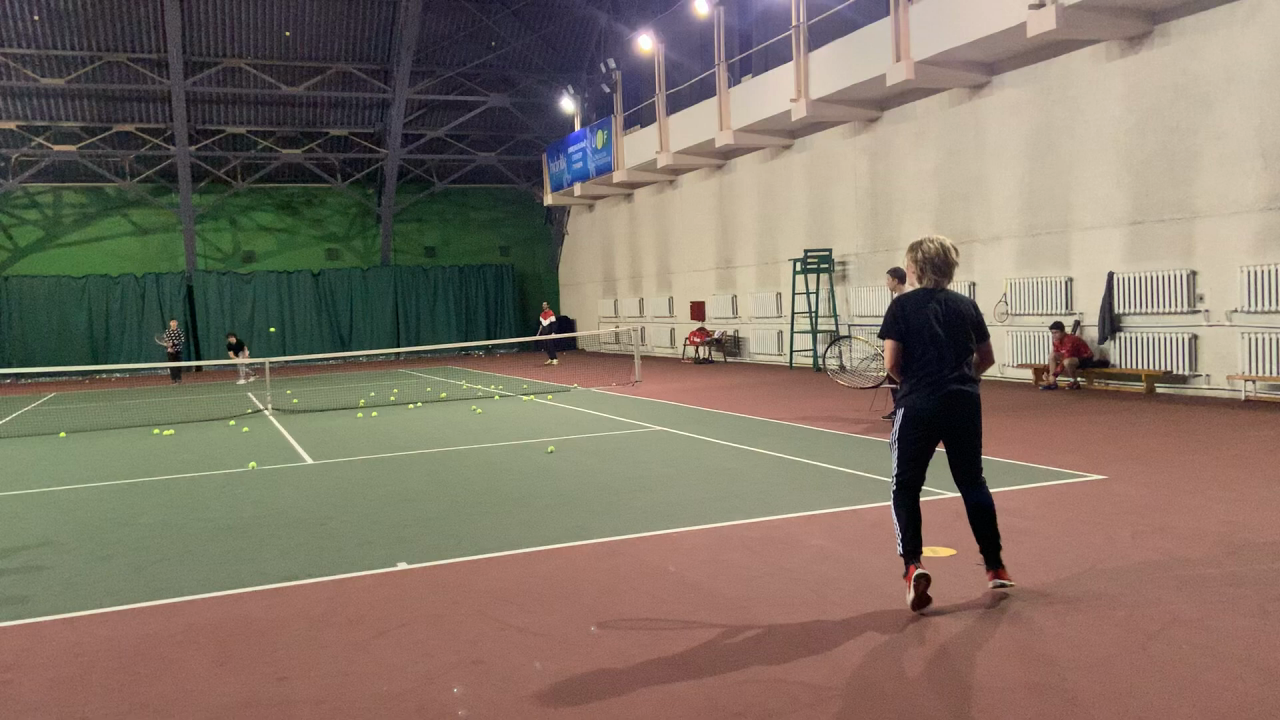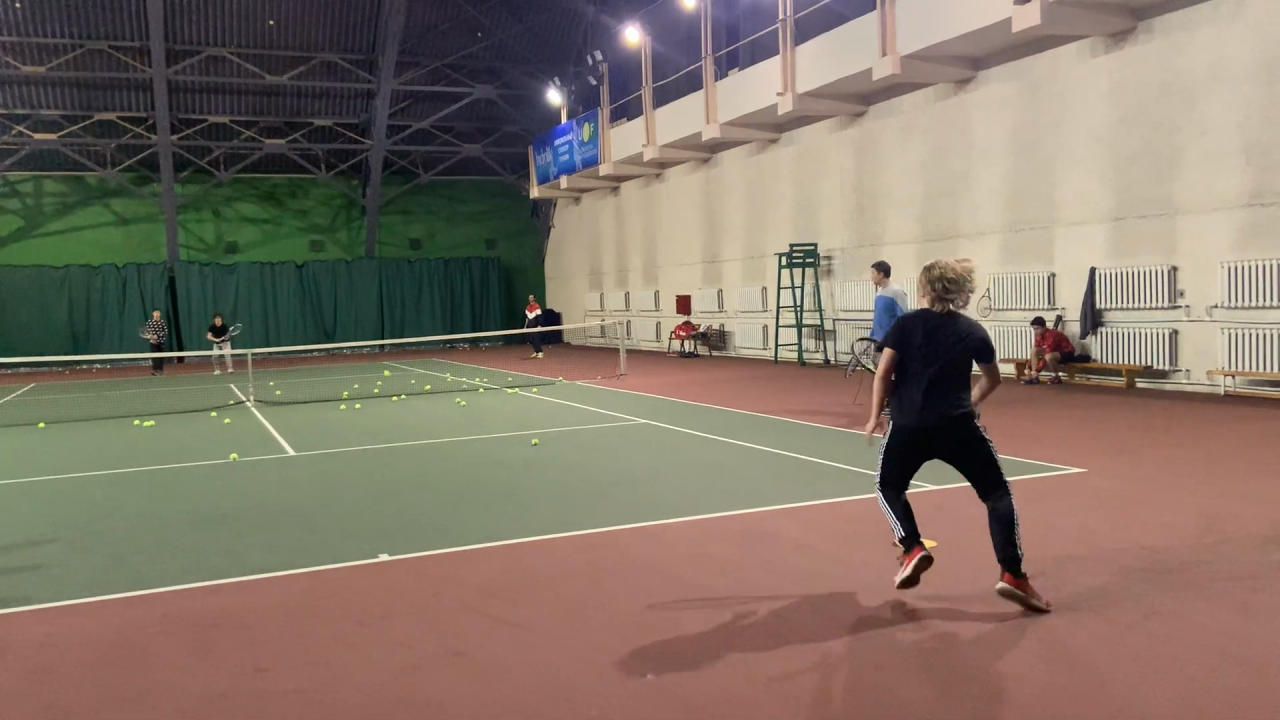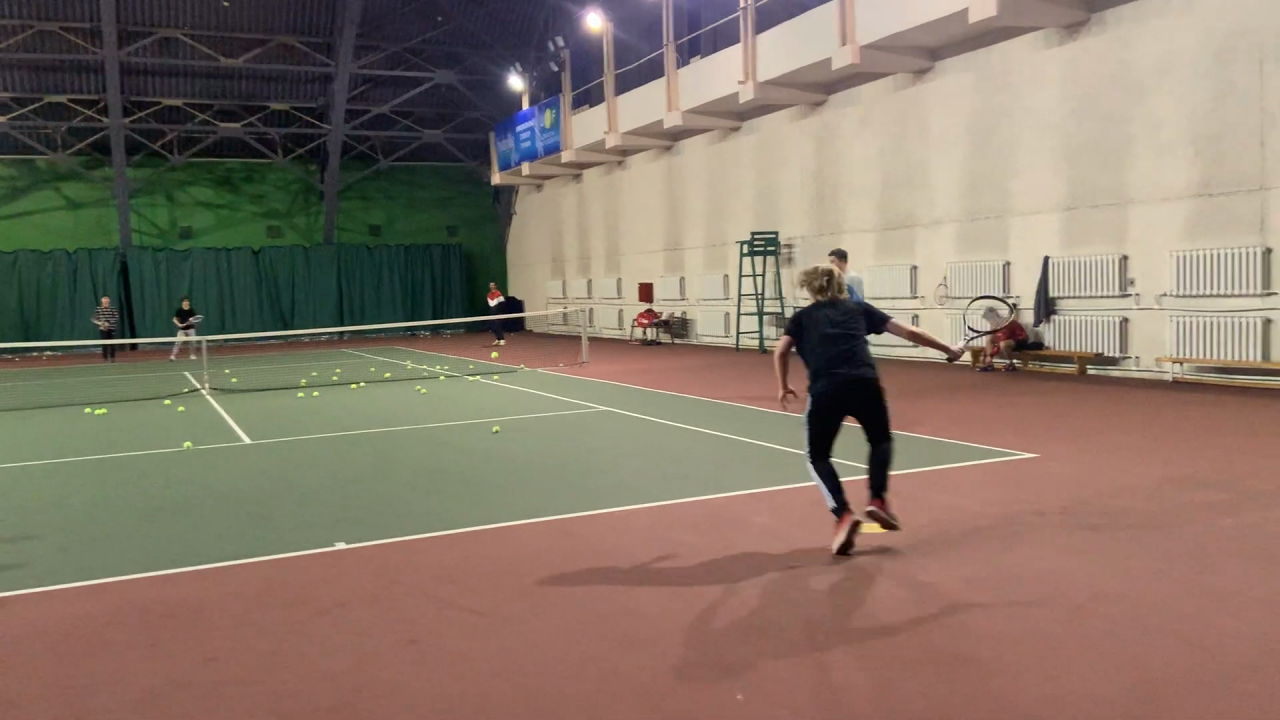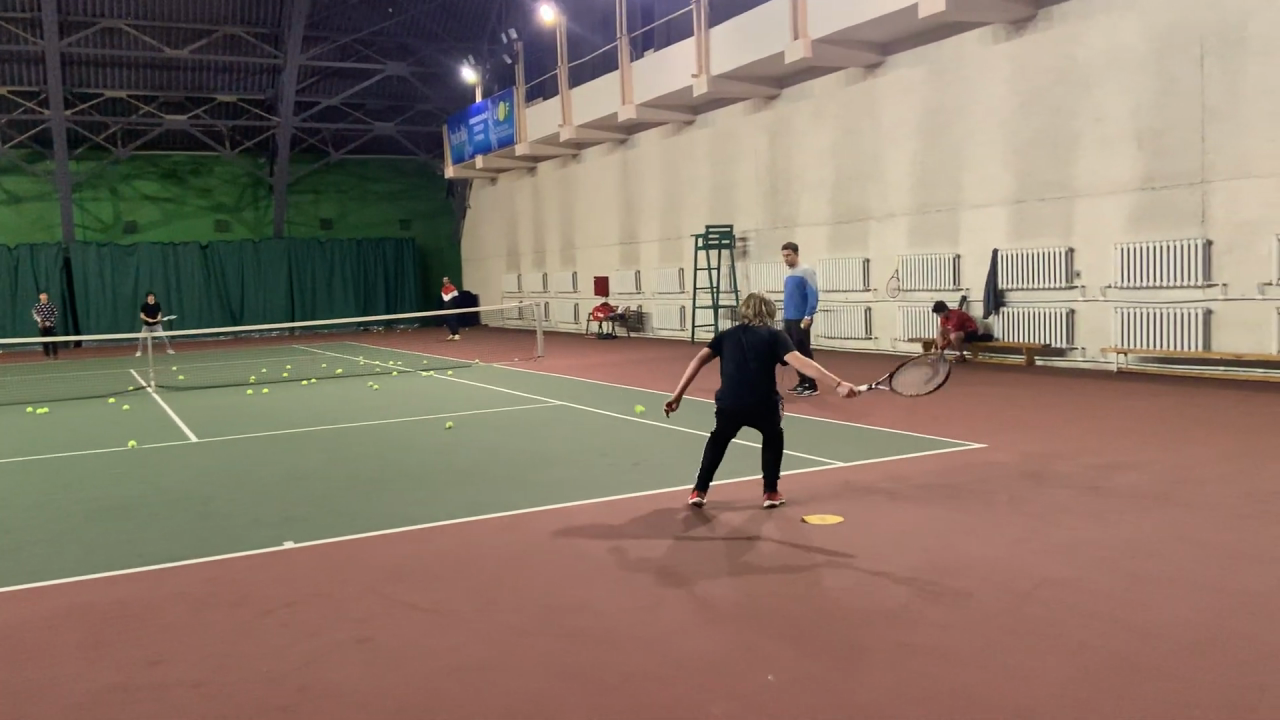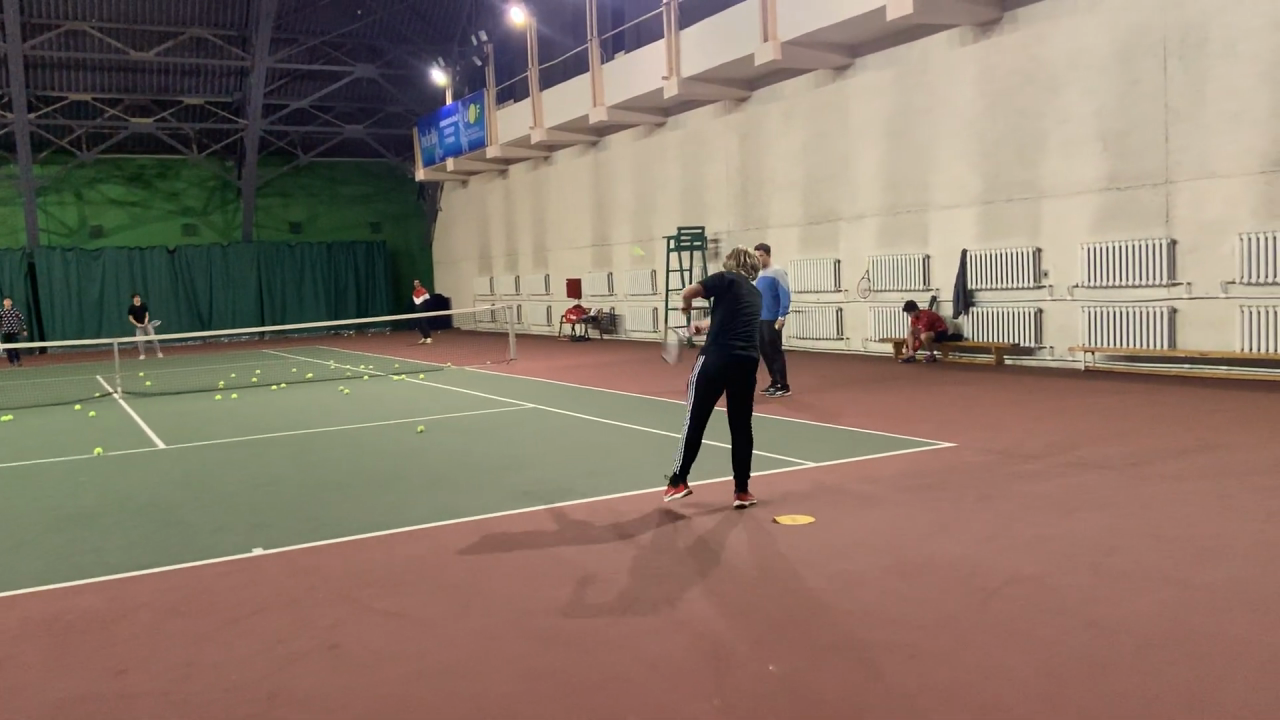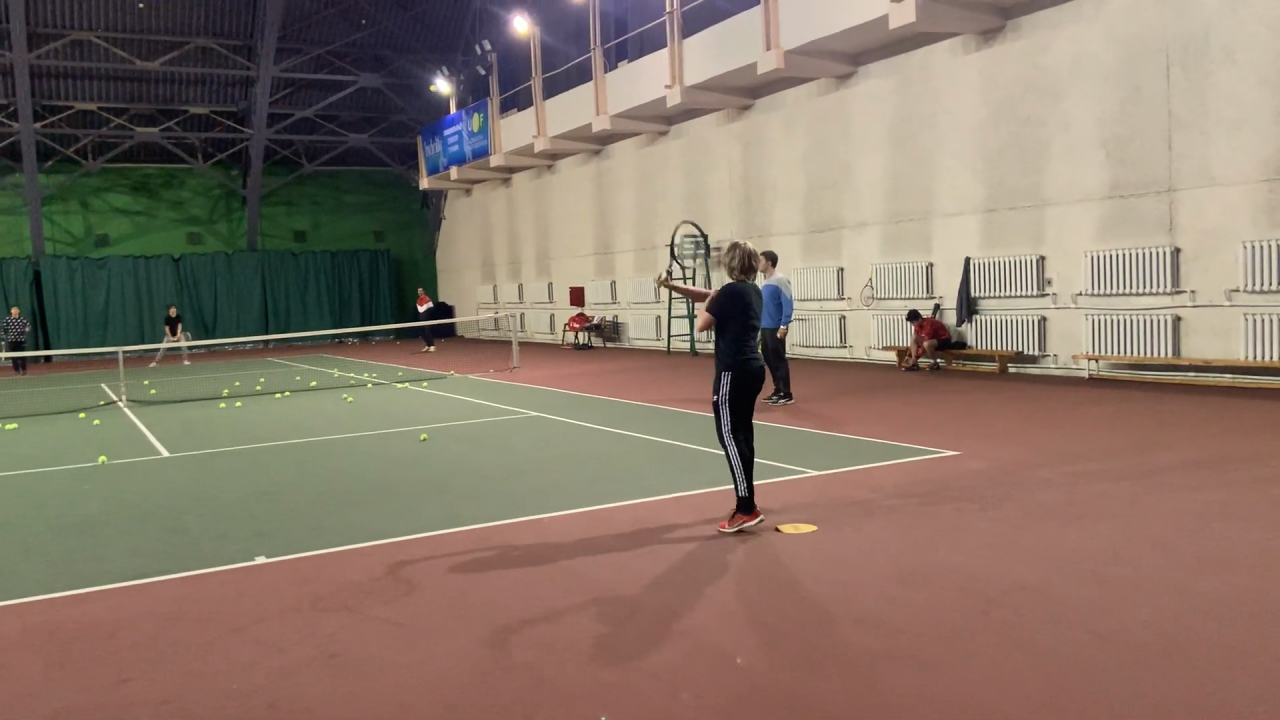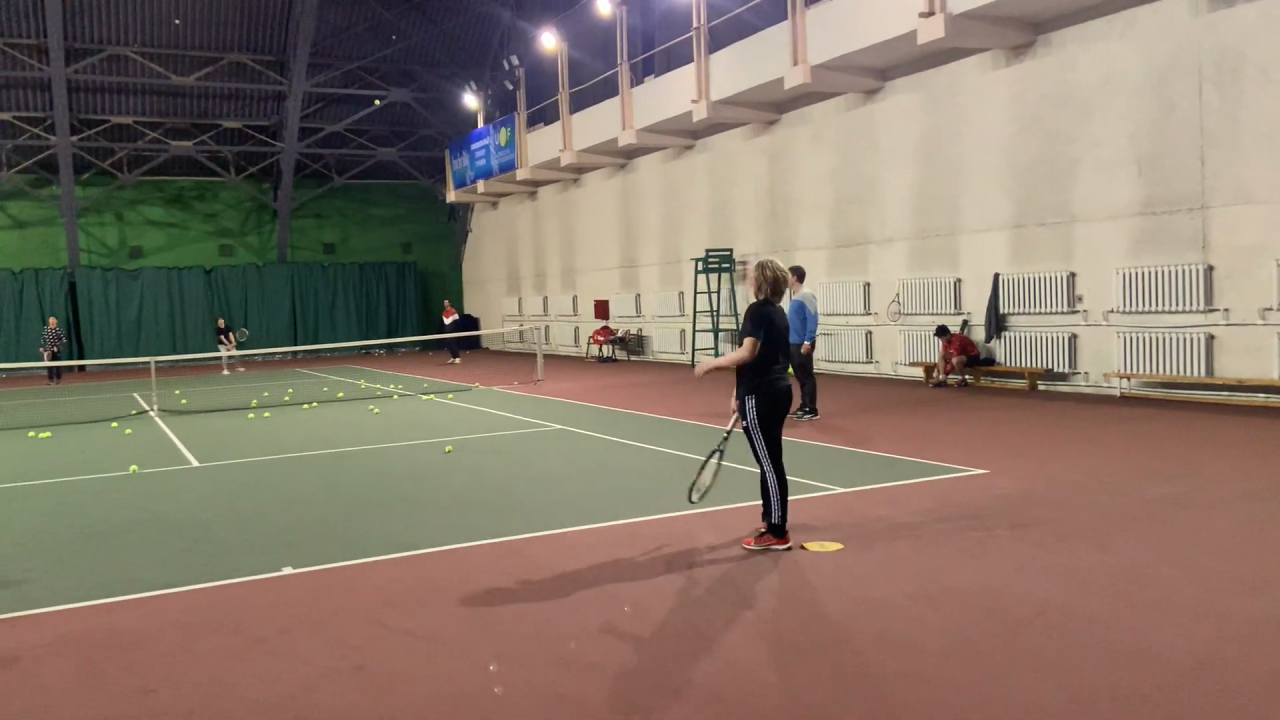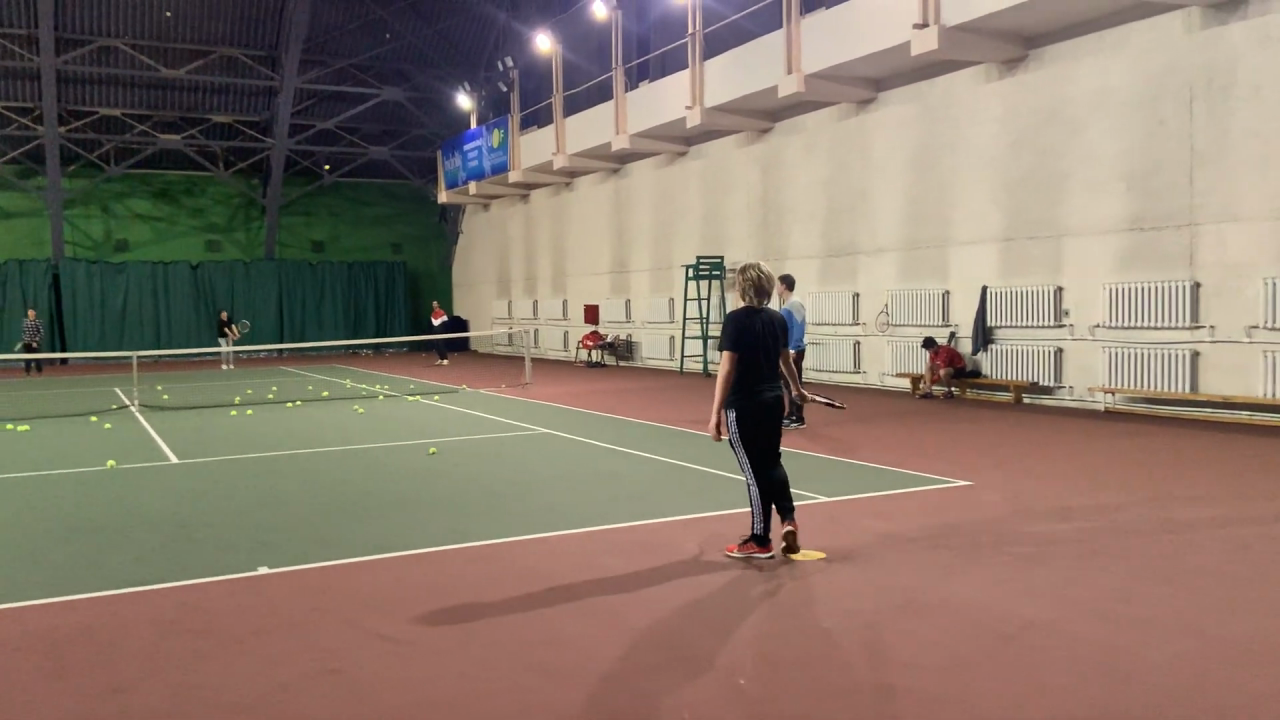
dt=0.4s
person 1, frame 1
left shoulder: (902, 305)
right shoulder: (966, 306)
left elbow: (892, 363)
right elbow: (986, 359)
left hip: (918, 407)
right hip: (964, 404)
left knee: (905, 489)
right knee: (973, 485)
left ankle: (914, 567)
right ankle: (994, 567)
person 1, frame 2
left shoulder: (906, 323)
right shoulder: (972, 329)
left elbow: (884, 373)
right elbow: (993, 379)
left wrist: (876, 416)
left hip: (912, 425)
right hip: (959, 425)
left knee: (889, 487)
right knee: (997, 494)
left ankle: (913, 549)
right ankle: (1012, 575)
person 1, frame 3
left shoulder: (803, 317)
right shoulder: (859, 308)
left elbow: (781, 351)
right elbow: (906, 331)
left wrist: (783, 388)
right wrist: (947, 349)
left hip: (825, 390)
right hip: (865, 385)
left knee: (818, 456)
right knee: (881, 441)
left ankle: (845, 515)
right ankle: (878, 500)
person 1, frame 4
left shoulder: (726, 335)
right shoulder: (774, 336)
left elbow: (699, 360)
right elbow: (800, 362)
left wrist: (678, 393)
right wrist: (838, 384)
left hip: (730, 404)
right hip: (764, 403)
left knee: (718, 439)
right knee: (773, 436)
left ankle: (699, 491)
right ankle: (770, 490)
person 1, frame 5
left shoulder: (725, 279)
right shoulder: (755, 293)
left elbow: (687, 294)
left wrist: (684, 306)
right wrist: (706, 325)
left hip: (717, 358)
right hip: (747, 361)
left knee: (695, 420)
right knee: (741, 425)
left ankle: (678, 482)
right ankle: (742, 491)
person 1, frame 6
left shoulder: (731, 291)
right shoulder: (752, 291)
left elbow: (701, 324)
right elbow: (709, 296)
left wrist: (707, 303)
right wrist: (673, 286)
left hip: (734, 372)
right hip: (751, 369)
left knee: (731, 439)
right knee: (742, 436)
left ankle: (747, 510)
right ankle: (745, 500)
person 1, frame 7
left shoulder: (757, 310)
right shoulder: (778, 312)
left elbow: (748, 353)
left wrist: (711, 364)
right wrist: (739, 394)
left hip: (760, 395)
right hip: (779, 391)
left knee: (768, 461)
right knee: (771, 458)
left ankle: (777, 533)
right ankle: (770, 518)
person 1, frame 8
left shoulder: (736, 320)
right shoulder: (777, 319)
left elbow: (727, 368)
right elbow: (785, 360)
left wrist: (716, 413)
right wrist: (797, 388)
left hip: (744, 406)
right hip: (773, 402)
left knee: (755, 472)
right knee: (772, 462)
left ankle: (761, 540)
right ankle: (788, 520)
